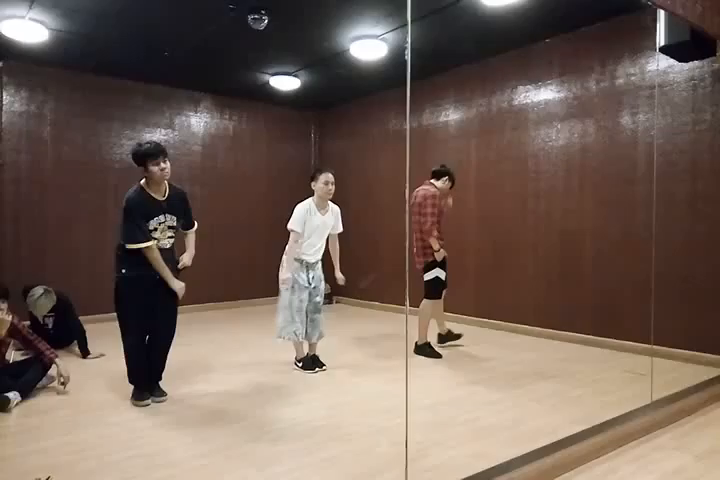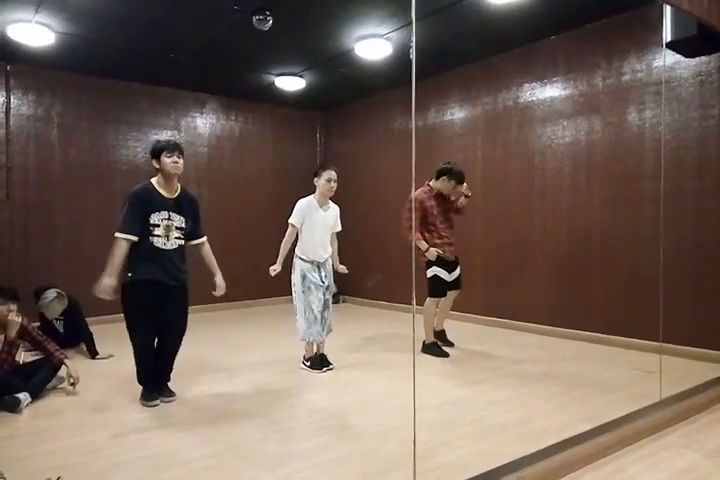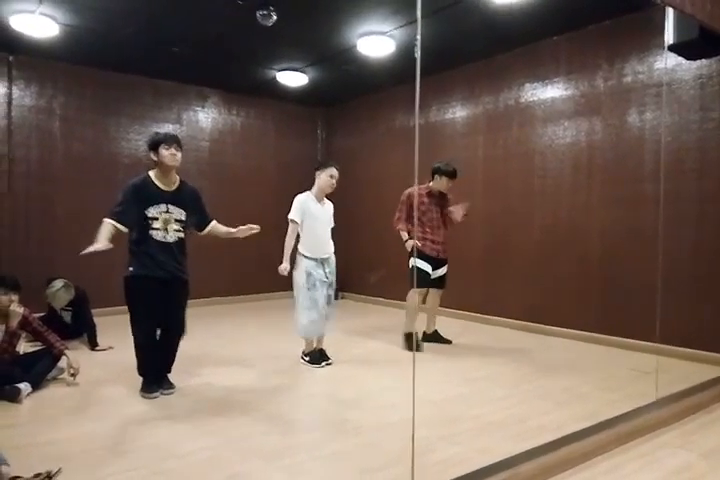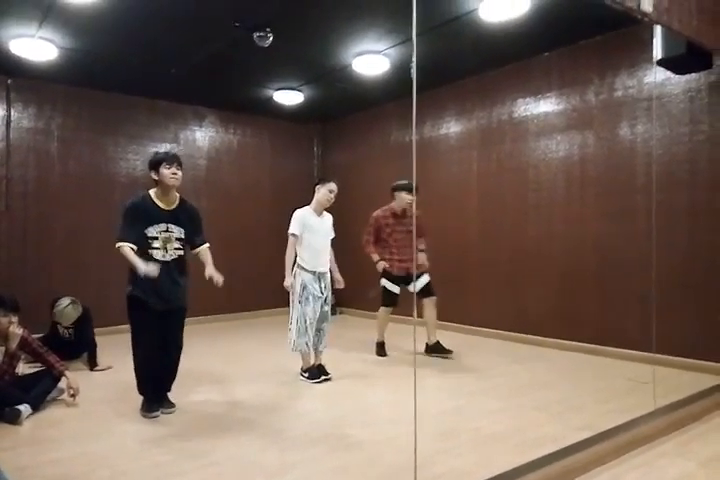
dt=0.5s
person 1, frame 1
left shoulder: (179, 195)
right shoulder: (134, 201)
left elbow: (190, 227)
right elbow: (145, 247)
left wrist: (190, 251)
right wrist: (172, 280)
left hip: (166, 275)
right hip: (134, 276)
left knee: (164, 332)
right knee: (136, 333)
left ankle: (153, 381)
right ankle: (139, 385)
person 1, frame 2
left shoulder: (188, 200)
right shoulder: (140, 195)
left elbow: (199, 240)
right elbow: (125, 238)
left wrist: (217, 273)
right wrist: (110, 275)
left hip: (175, 280)
right hip: (141, 279)
left knee: (173, 334)
right knee: (143, 335)
left ankle: (161, 382)
right ankle: (148, 385)
person 1, frame 3
left shoulder: (189, 193)
right shoulder: (137, 188)
left elbow: (207, 225)
right elbow: (113, 220)
left wrist: (234, 232)
right wrist: (103, 239)
left hip: (176, 272)
right hip: (143, 272)
left knee: (175, 326)
right knee: (145, 328)
left ankle: (162, 373)
right ankle: (148, 377)
person 1, frame 4
left shoulder: (189, 211)
right shoulder: (136, 206)
left elbow: (200, 245)
right elbow: (124, 245)
left wrist: (210, 268)
right wrist: (139, 265)
left hip: (175, 292)
right hip: (143, 292)
left knee: (172, 347)
right knee: (146, 347)
left ankle: (162, 393)
right ankle: (149, 396)
person 2, frame 1
left shoulder: (335, 211)
right shoulder: (303, 209)
left elbow: (333, 241)
right elbow: (293, 241)
left wrist: (337, 270)
right wrist: (285, 270)
left hip: (315, 266)
right hip: (297, 266)
left knee: (315, 310)
right knee: (296, 309)
left ankle: (312, 353)
right ankle: (300, 356)
person 2, frame 2
left shoulder: (335, 210)
right shoulder: (304, 205)
right elbow: (290, 235)
left wrist: (336, 263)
right wrist: (279, 262)
left hip: (324, 265)
right hip: (304, 265)
left knee: (324, 309)
right knee: (309, 310)
left ankle: (321, 353)
right ankle: (309, 356)
person 2, frame 3
left shoulder: (329, 205)
right shoulder: (302, 200)
right elbow: (292, 231)
right wrist: (286, 260)
left hip: (328, 261)
right hip: (308, 262)
left knee: (325, 306)
right knee: (311, 306)
left ankle: (319, 347)
right ankle: (308, 350)
person 2, frame 4
left shoulder: (329, 218)
right shoulder: (301, 215)
right elbow: (291, 246)
left wrist: (336, 273)
right wrist: (288, 275)
left hip: (324, 276)
right hip: (305, 276)
left knee: (322, 320)
right knee: (305, 320)
left ankle: (318, 363)
right ankle: (306, 366)
person 3, frame 1
left shoulder: (421, 192)
right shoulder: (431, 194)
right elbow: (428, 226)
left wrist: (444, 206)
right wrist: (437, 249)
left hip: (428, 252)
right hip: (430, 253)
left knee: (439, 292)
right knee: (431, 297)
left ankle: (443, 332)
right ankle: (421, 343)
person 3, frame 2
left shoulder: (445, 196)
right shoulder: (419, 197)
left elbow: (459, 210)
right elbow: (411, 228)
left wrist: (465, 195)
right wrist: (426, 248)
left hip: (450, 252)
right hip: (435, 253)
left knee: (453, 290)
right knee: (435, 296)
left ankle: (438, 329)
right ankle: (428, 342)
person 3, frame 3
left shoulder: (446, 199)
right shoulder: (412, 194)
left elbow: (456, 217)
right elbow: (399, 218)
left wrist: (459, 212)
right wrist: (407, 239)
left hip: (440, 251)
right hip: (421, 249)
left knee: (436, 290)
right knee: (419, 288)
left ankle: (429, 331)
right ankle: (409, 332)
person 3, frame 4
left shoulder: (413, 215)
right shoulder: (379, 216)
left elbow: (420, 236)
right elbow: (368, 241)
left wrist: (421, 252)
right wrist: (377, 260)
left hip: (414, 266)
right hip: (392, 268)
left knee: (429, 299)
right knee: (387, 307)
left ankle: (432, 343)
right ankle: (380, 342)
person 4, frame 1
left shoulder: (9, 319)
left elbow: (34, 341)
left wrist: (58, 364)
left knee: (43, 361)
left ankle: (15, 395)
right ankle: (31, 385)
person 4, frame 2
left shoulder: (18, 321)
left elbow: (43, 342)
left wrist: (68, 364)
right wrist: (11, 334)
left hip: (12, 372)
left knee: (54, 361)
left ankle: (25, 396)
right ankle: (41, 384)
person 4, frame 3
left shoulder: (19, 312)
left elbow: (44, 333)
left wrist: (68, 356)
right wrist: (12, 324)
left hip: (13, 363)
left knee: (54, 352)
left ankle: (25, 386)
right ankle: (41, 374)
person 4, frame 4
left shoulder: (19, 333)
left elbow: (44, 353)
left wrist: (68, 377)
right wrist: (12, 345)
left hip: (12, 384)
left knee: (53, 373)
left ankle: (25, 408)
right ankle: (43, 394)
